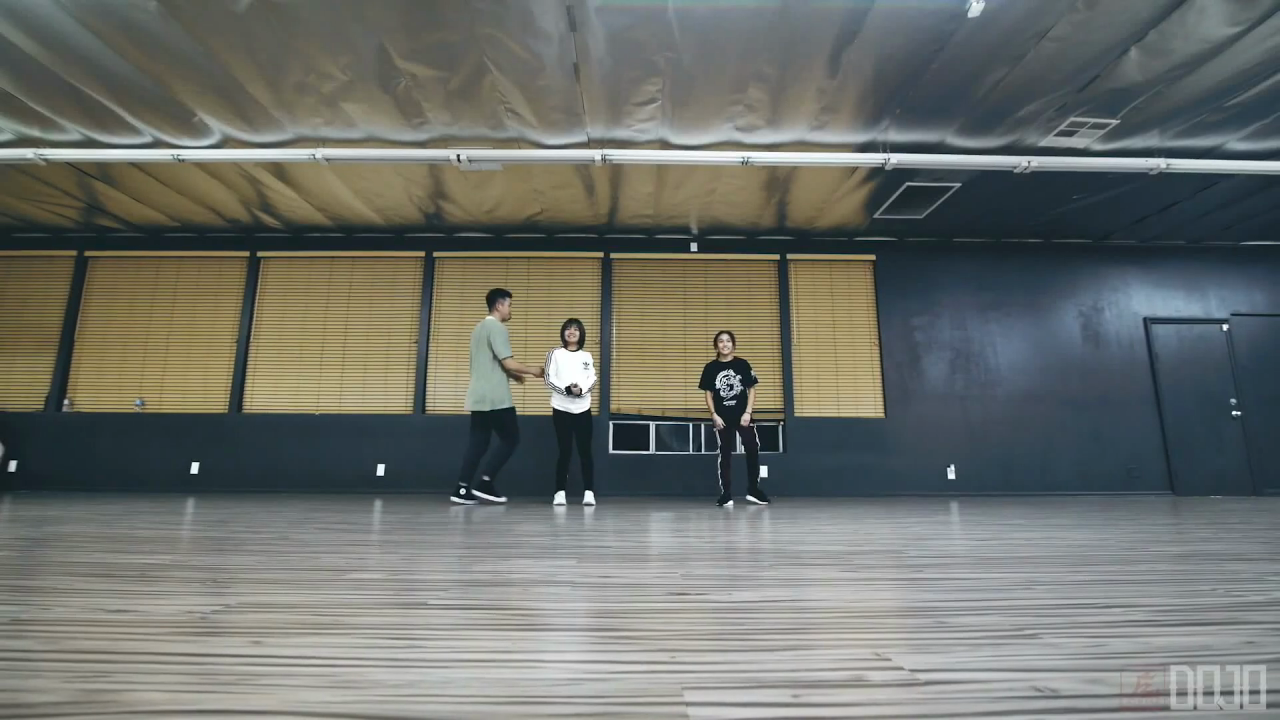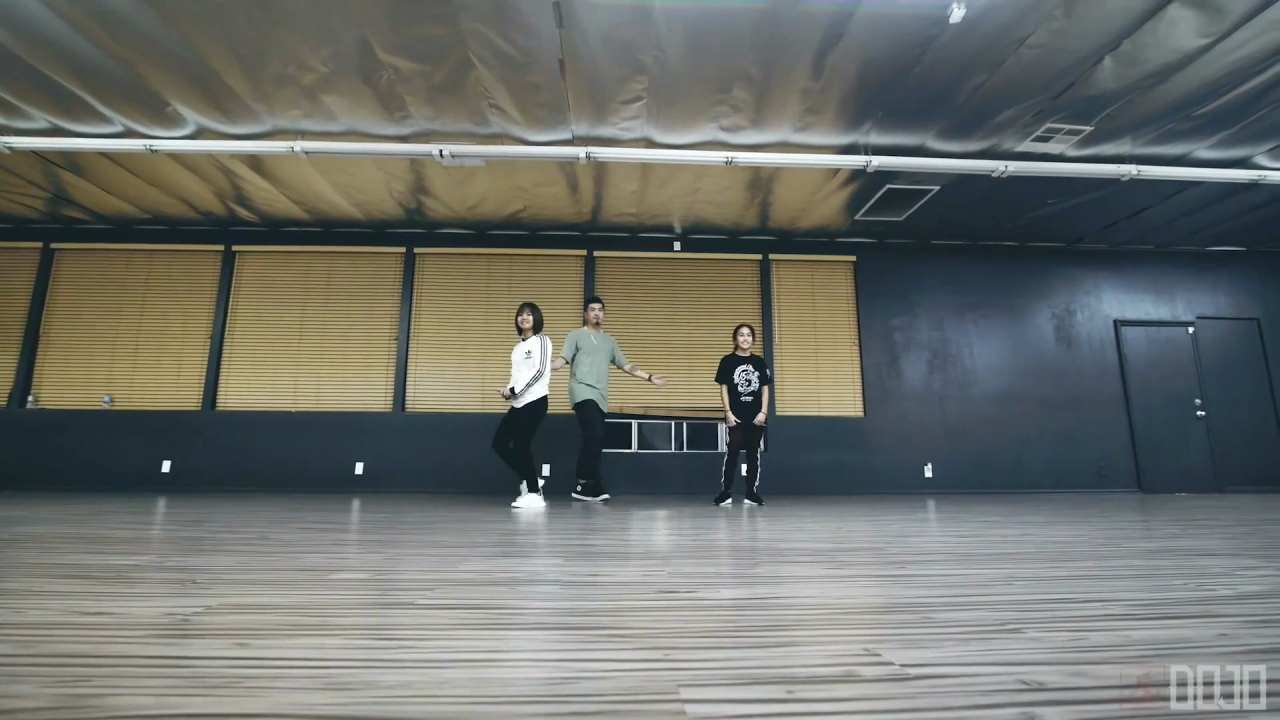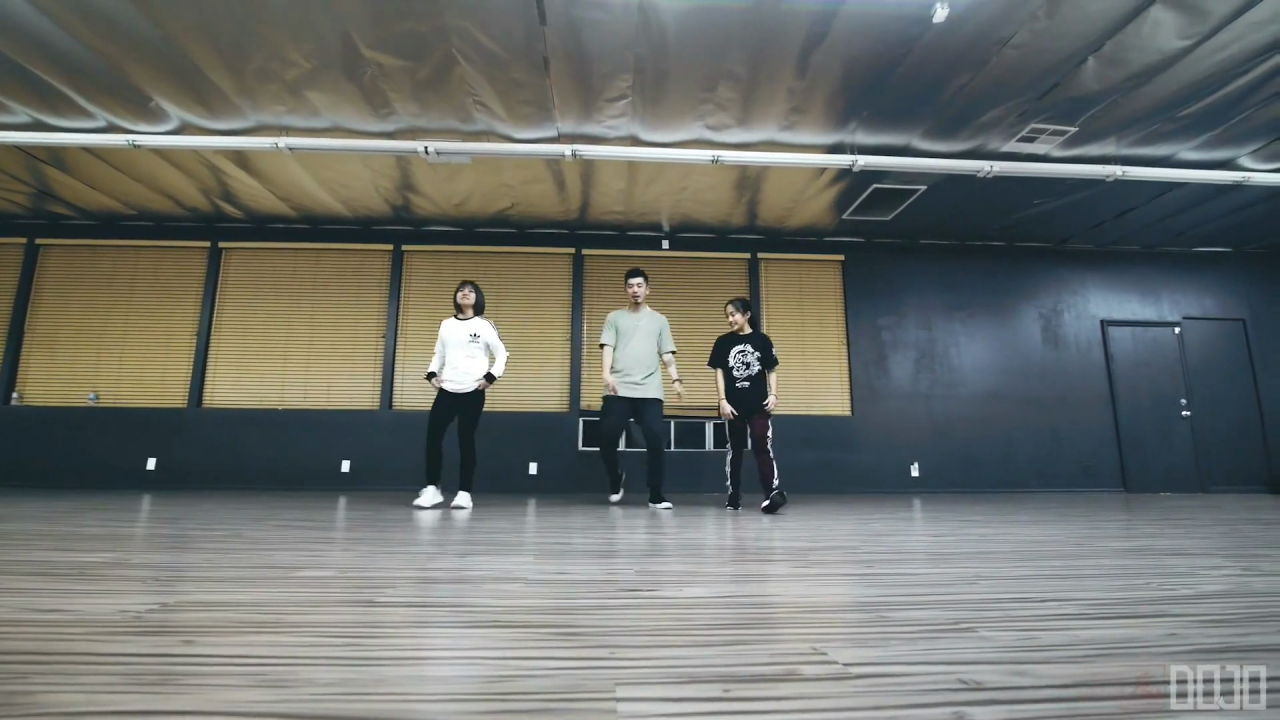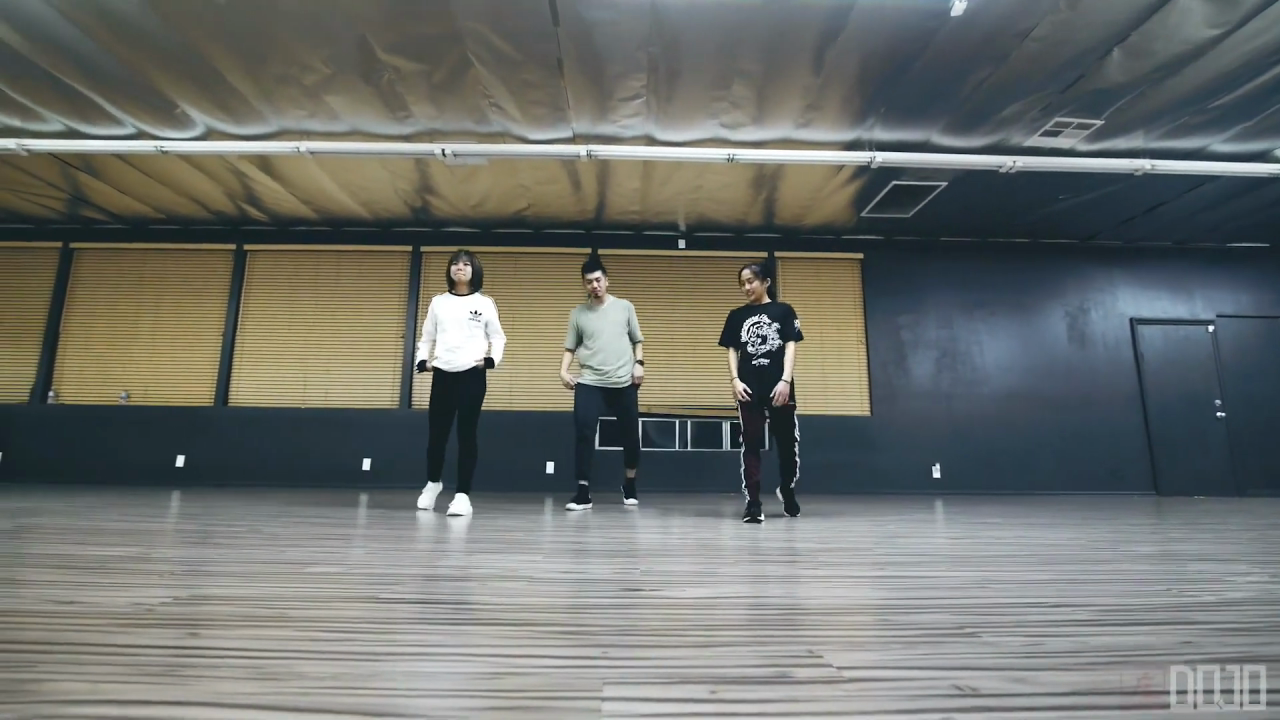
dt=1s
person 1, frame 1
left shoulder: (478, 329)
right shoulder: (497, 328)
right elbow: (508, 363)
left wrist: (512, 375)
right wrist: (533, 371)
left hip: (477, 397)
right hip: (496, 398)
left knee: (478, 443)
right knee: (510, 439)
left ankle: (463, 489)
right ankle: (485, 482)
person 1, frame 2
left shoulder: (609, 341)
right shoulder: (576, 336)
left elbow: (625, 365)
right elbow: (562, 359)
left wrist: (649, 377)
right wrist: (548, 367)
left hip: (600, 397)
right hip: (583, 393)
left knee: (594, 439)
right knee: (595, 435)
left ankle: (582, 487)
right ankle: (588, 482)
person 1, frame 3
left shoulder: (659, 320)
right shoulder: (615, 317)
left elbow: (667, 354)
right elbow: (607, 348)
left wrist: (675, 379)
right wrist: (606, 374)
left hip: (649, 390)
right hip: (618, 389)
left knee: (655, 440)
right knee: (608, 438)
left ankle: (656, 495)
right ankle: (616, 480)
person 1, frame 4
left shoulder: (625, 307)
right shoulder: (577, 314)
left elbow: (638, 340)
right elbow: (570, 348)
left wrist: (639, 363)
right wrist: (563, 371)
left hip: (624, 382)
right hip: (590, 382)
left knee: (630, 434)
right knee: (584, 432)
left ankle: (629, 483)
right ankle: (583, 492)
person 2, frame 1
left shoulder: (587, 356)
right shoulder: (555, 354)
left elbow: (593, 380)
right elbow: (549, 379)
left wrist: (580, 389)
right wrist: (567, 389)
left hip: (583, 409)
right hip: (562, 408)
left knee: (585, 450)
right knee: (564, 450)
left ankle: (588, 492)
right ankle: (560, 491)
person 2, frame 2
left shoulder: (541, 341)
right shoulder: (518, 347)
left elbow: (539, 371)
left wrist: (514, 391)
right wrist: (507, 391)
left hip: (535, 401)
right hip: (518, 404)
left knee: (520, 445)
right knee: (499, 442)
left ankle: (534, 493)
right ankle: (531, 481)
person 2, frame 3
left shoulder: (484, 325)
right shoulder: (446, 325)
left elbow: (502, 354)
right elbow: (439, 354)
left wrist: (491, 377)
right wrist: (432, 374)
left hip: (472, 391)
right hip: (447, 389)
left knee: (466, 440)
right knee: (433, 435)
left ankle: (464, 493)
right ankle: (432, 488)
person 2, frame 4
left shoulder: (484, 303)
right shoulder: (438, 302)
left elbow: (498, 337)
right elbow: (426, 337)
left wrist: (492, 359)
right wrist: (422, 360)
left hip: (473, 375)
right hip: (443, 374)
left knee: (467, 434)
right knee: (437, 433)
left ankle: (462, 495)
right ankle: (433, 483)
person 3, frame 1
left shoulder: (743, 364)
right shoulder: (711, 367)
left elbow: (751, 390)
right elbow: (708, 394)
left wrist: (748, 412)
right wrist: (714, 414)
left hip: (742, 416)
right hip: (723, 418)
left knee: (752, 449)
right knee: (724, 454)
left ankle: (753, 489)
right ankle: (726, 494)
person 3, frame 2
left shoulder: (759, 362)
right shoulder: (727, 361)
left elbow: (765, 389)
right elbow: (724, 388)
left wrist: (763, 412)
right wrist: (728, 412)
left hip: (755, 415)
right hip: (736, 415)
left knee: (754, 452)
right knee: (732, 450)
left ankle: (751, 492)
right ankle: (726, 491)
person 3, frame 3
left shoulder: (762, 340)
right shoulder: (723, 342)
left elbow: (771, 371)
right elbow: (719, 372)
left wrist: (773, 394)
right wrist: (722, 401)
left hip: (759, 403)
right hip: (734, 404)
left knee: (763, 444)
right knee: (735, 448)
left ankle: (772, 493)
right ankle: (733, 494)
person 3, frame 4
left shoulder: (783, 311)
right shoulder: (737, 315)
left elbow: (791, 346)
right elbow: (732, 350)
left wrist: (785, 380)
right wrist: (735, 379)
left hip: (778, 387)
right hip: (749, 387)
left knee: (788, 441)
right knee: (751, 442)
left ankle: (787, 491)
right ankle: (753, 502)
